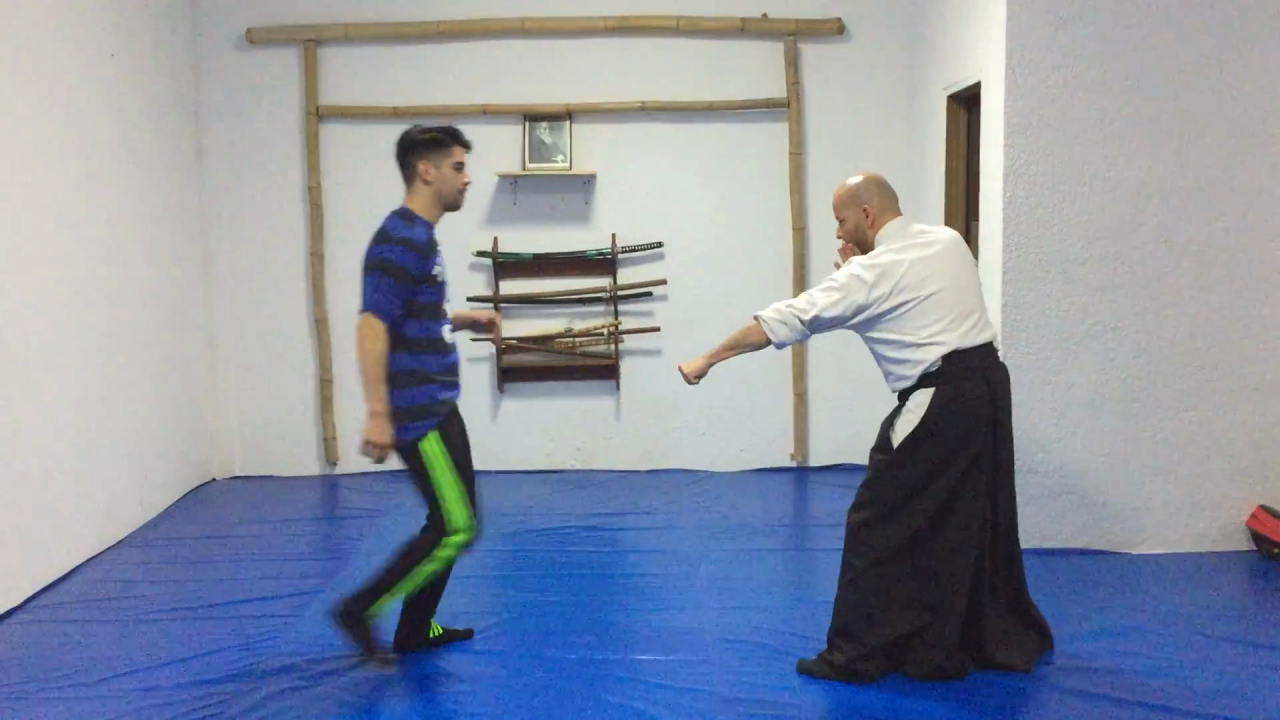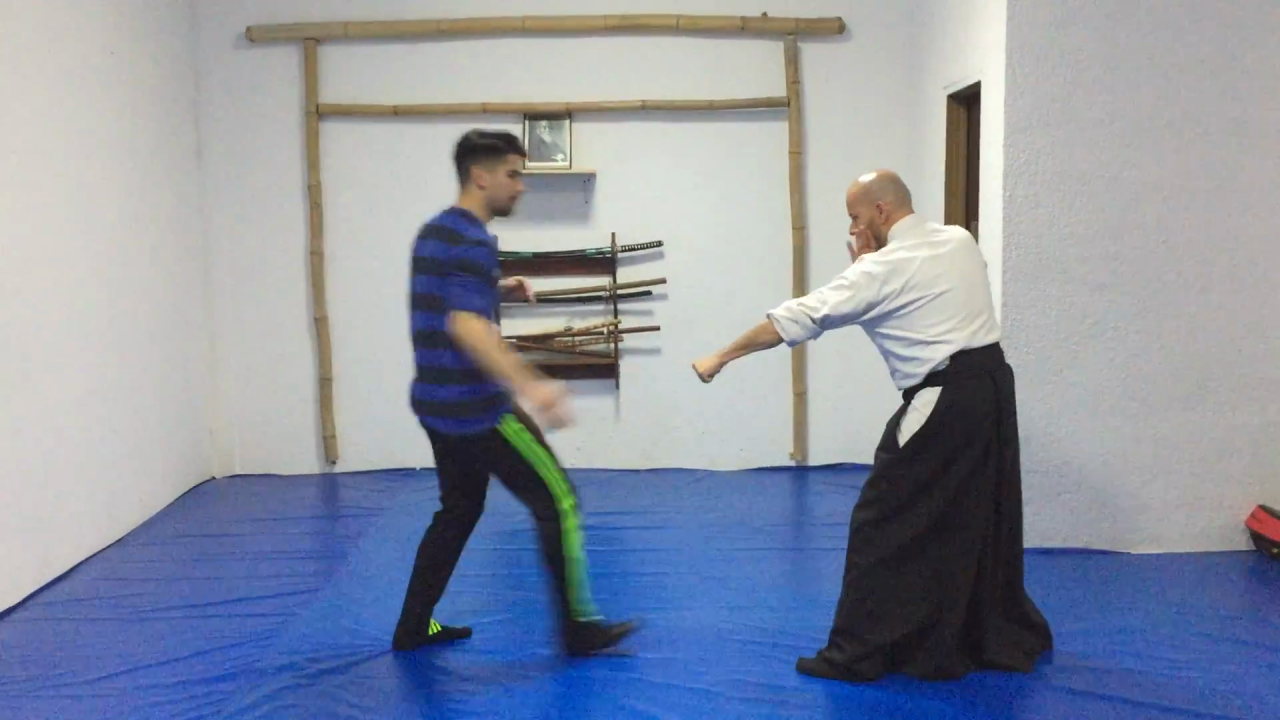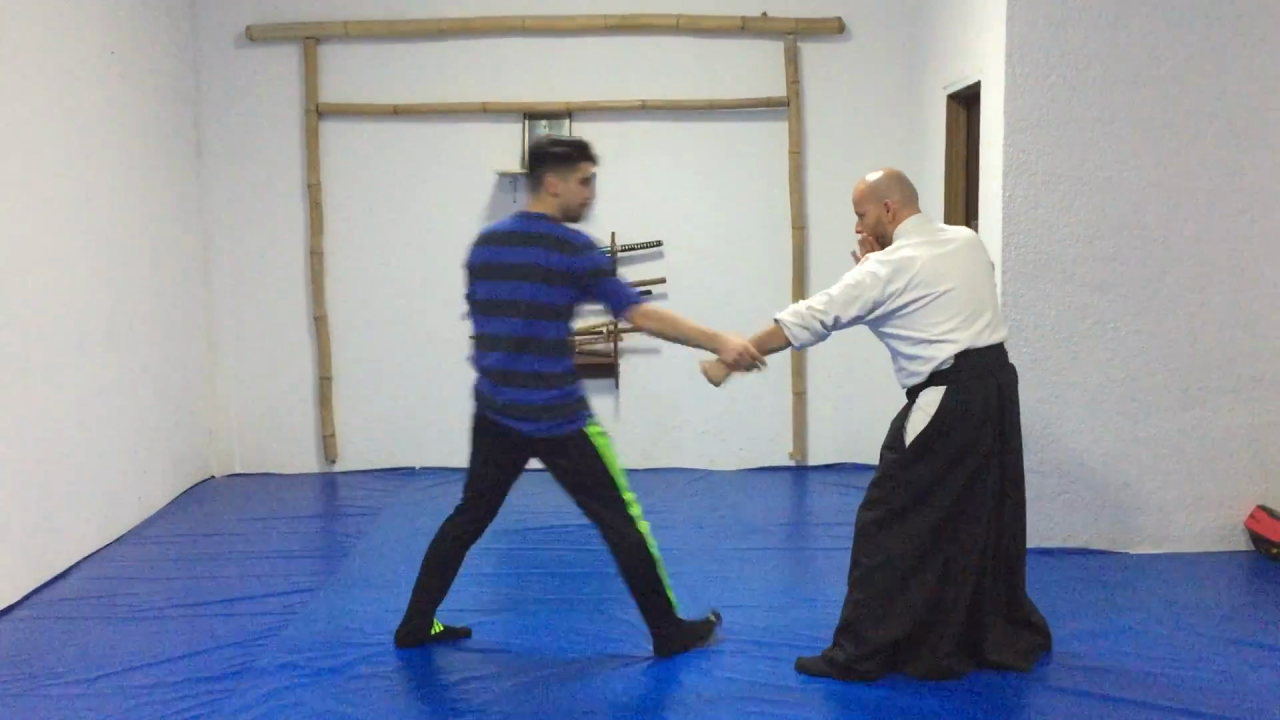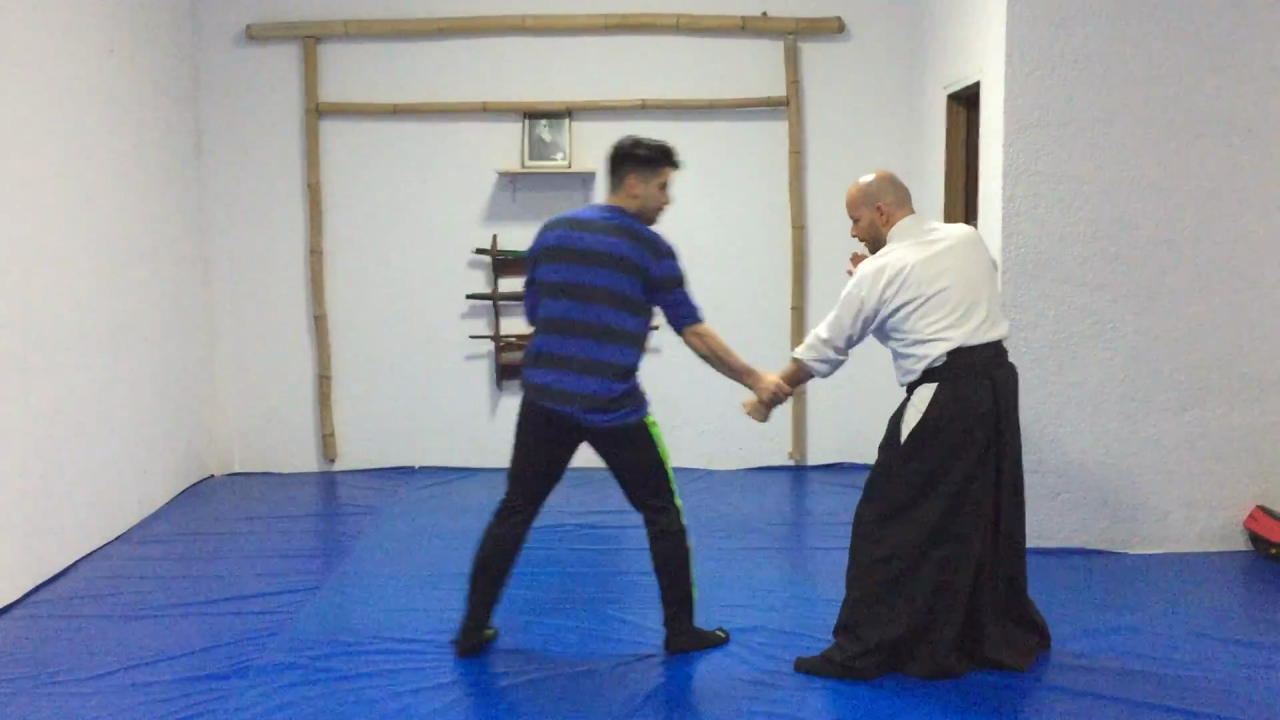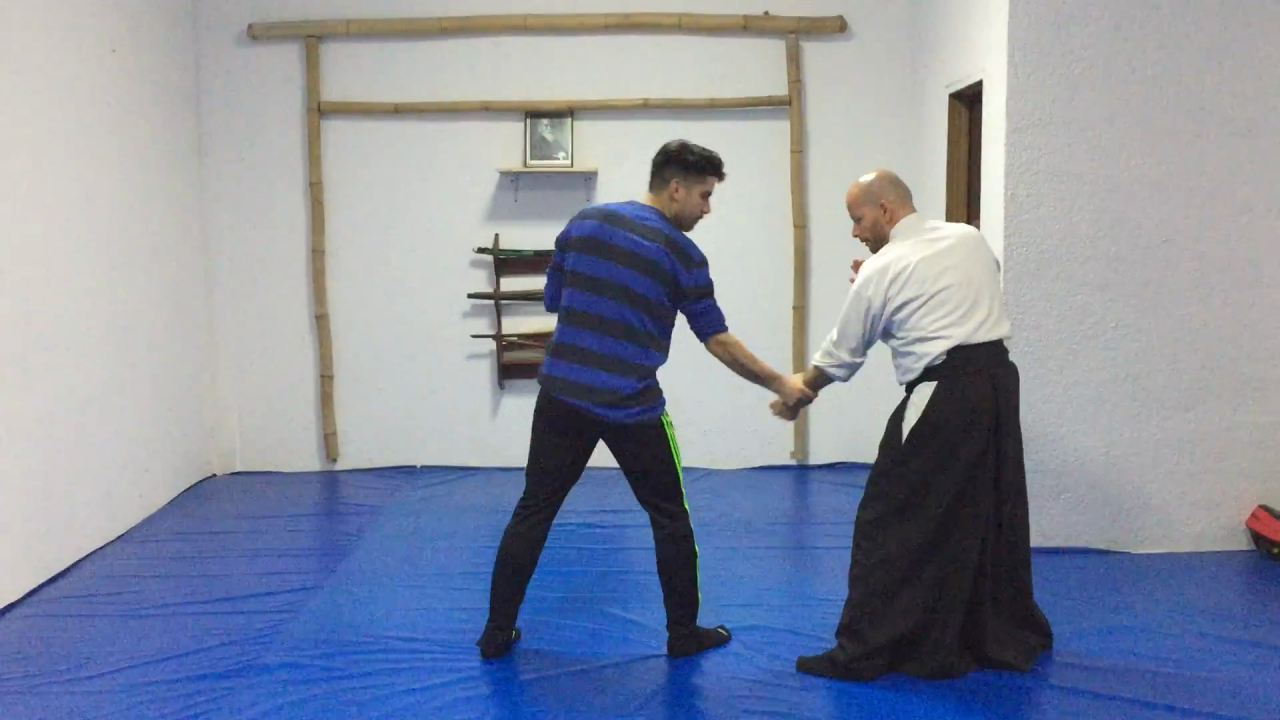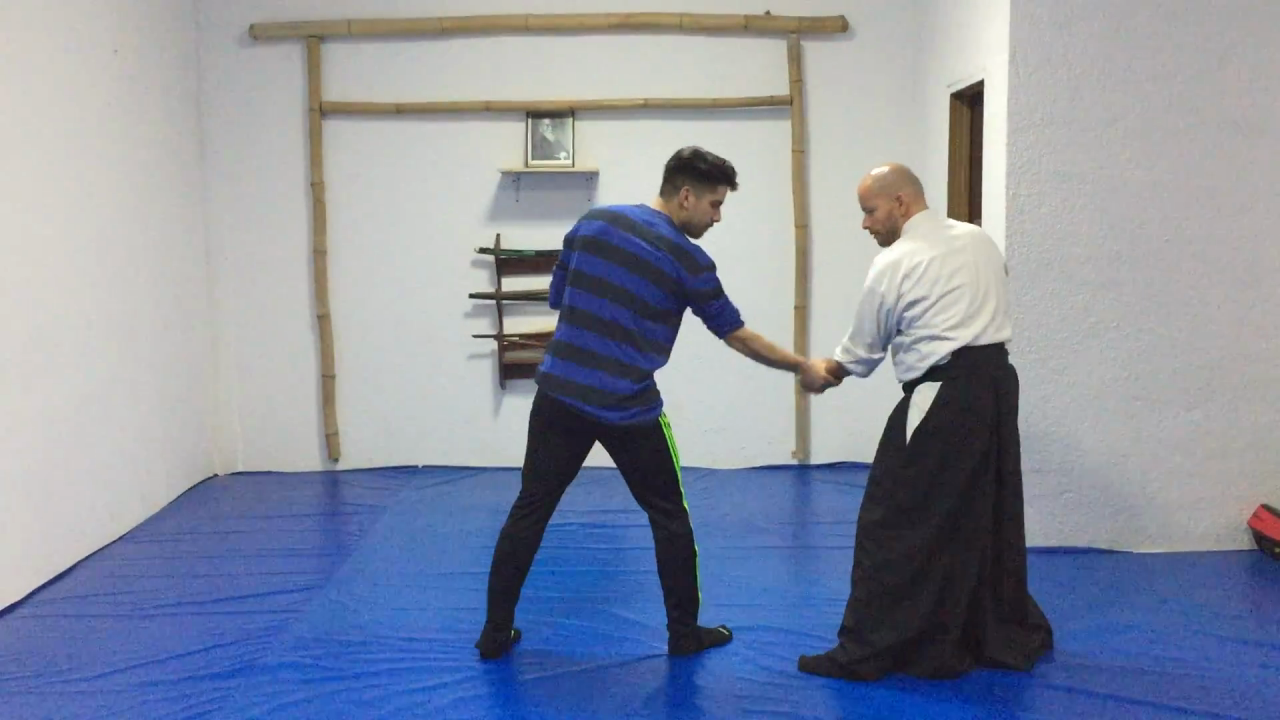
dt=0.2s
person 1, frame 1
left shoulder: (421, 236)
right shoulder: (404, 239)
right elbow: (373, 325)
left wrist: (465, 320)
right wrist: (378, 414)
left hip: (432, 406)
right hip: (417, 412)
left knee: (453, 517)
right knee: (454, 526)
left ankle: (417, 625)
right ankle: (362, 606)
person 1, frame 2
left shoulder: (433, 234)
right shoulder: (470, 241)
right elbow: (466, 325)
left wrist: (494, 292)
right wrist: (527, 384)
left hip: (435, 404)
right hip: (474, 407)
left knee: (458, 512)
right knee: (556, 505)
left ankle: (414, 625)
right ankle: (575, 628)
person 1, frame 3
left shoulder: (485, 245)
right shoulder: (571, 248)
right elbow: (639, 313)
right wrist: (719, 343)
left hip: (494, 410)
right hip: (556, 416)
left knee: (472, 513)
right knee: (618, 517)
left ankle: (417, 623)
right ankle: (668, 629)
person 1, frame 4
left shoulder: (552, 232)
right shoulder: (650, 248)
left elbow: (533, 311)
right elbow: (694, 332)
right wrist: (755, 379)
left hip: (545, 400)
right hip: (615, 408)
left knee: (514, 511)
right knee: (662, 515)
left ankle: (474, 630)
right ankle: (681, 630)
person 1, frame 5
left shoulder: (585, 222)
right shoulder: (683, 255)
left elbow: (552, 300)
right elbow: (719, 340)
right wrist: (780, 383)
left hip: (562, 394)
right hip: (632, 407)
left knee: (534, 509)
right knee: (670, 517)
left ankle: (496, 631)
right ankle: (684, 631)
person 1, frame 6
left shoulder: (593, 222)
right shoulder: (688, 261)
left elbow: (557, 295)
right elbow: (736, 334)
right wrist: (803, 367)
left hip: (559, 393)
right hip: (628, 408)
left knee: (530, 509)
right knee: (669, 517)
left ankle: (495, 632)
right ankle: (684, 631)
person 2, frame 1
left shoulder: (873, 271)
right shoulder: (949, 242)
left elbow: (786, 319)
left wrist: (707, 359)
left hip: (940, 402)
right hip: (986, 388)
left knee: (880, 525)
right knee: (980, 520)
left ankle: (855, 655)
right ankle: (1006, 637)
person 2, frame 2
left shoulder: (884, 268)
right shoulder: (961, 242)
left elbow: (799, 317)
left wrist: (722, 356)
left hip: (944, 403)
right hip: (992, 389)
left knee: (885, 524)
right knee: (982, 518)
left ankle: (857, 653)
right ankle: (1006, 637)
person 2, frame 3
left shoulder: (889, 265)
right shoulder: (969, 243)
left elbow: (807, 320)
left wrist: (732, 359)
left hip: (948, 401)
right hip: (997, 386)
left knee: (894, 524)
right knee: (989, 518)
left ankle: (859, 652)
right ankle: (1006, 636)
person 2, frame 4
left shoulder: (880, 271)
right shoulder: (968, 240)
left elbow: (824, 349)
left wrist: (772, 395)
left hip: (947, 399)
right hip: (997, 385)
left knee: (889, 523)
right knee: (988, 515)
left ankle: (859, 652)
right ankle: (1007, 636)
person 2, frame 5
left shoulder: (881, 269)
right shoulder: (971, 240)
left elbow: (841, 355)
left wrist: (797, 395)
left hip: (945, 398)
right hip: (997, 383)
left knee: (891, 523)
right knee: (991, 515)
left ankle: (862, 652)
right ankle: (1010, 635)
person 2, frame 6
left shoulder: (894, 263)
right shoulder: (980, 241)
left elbow: (860, 354)
left wrist: (821, 374)
left hip: (943, 399)
right hip: (995, 385)
left knee: (895, 523)
right knee: (987, 516)
left ankle: (865, 652)
right ankle: (1010, 634)
